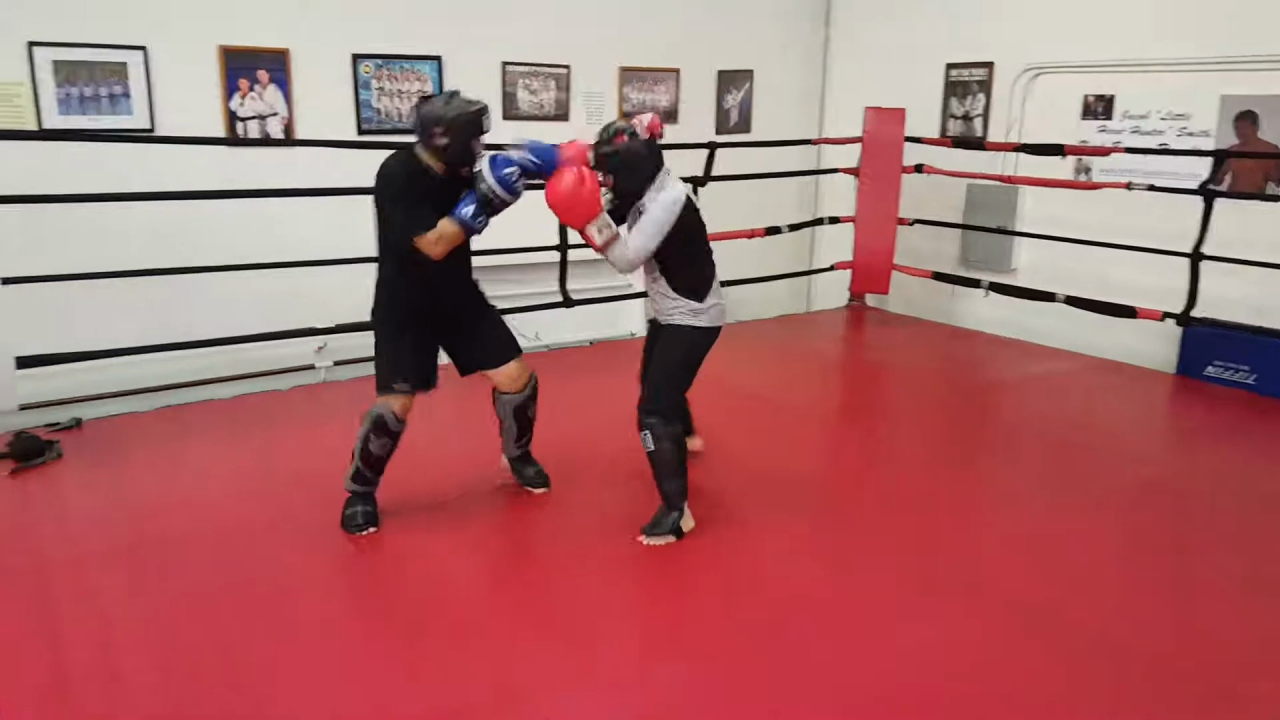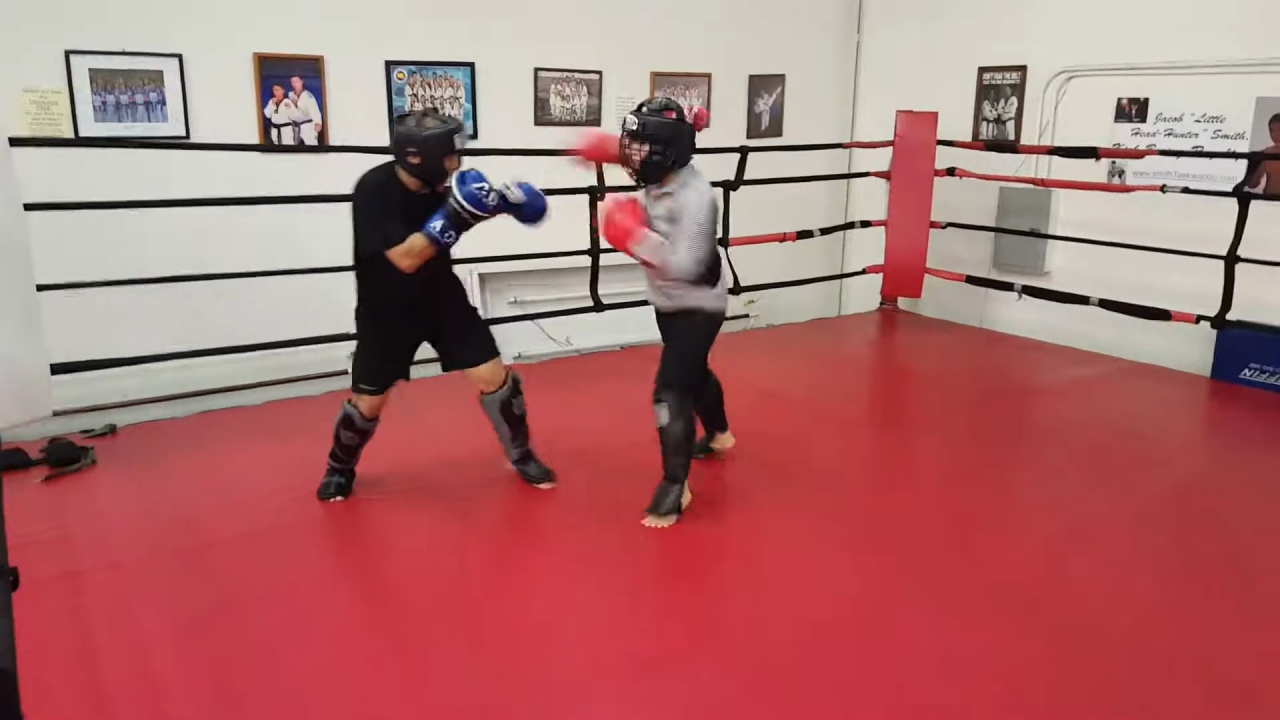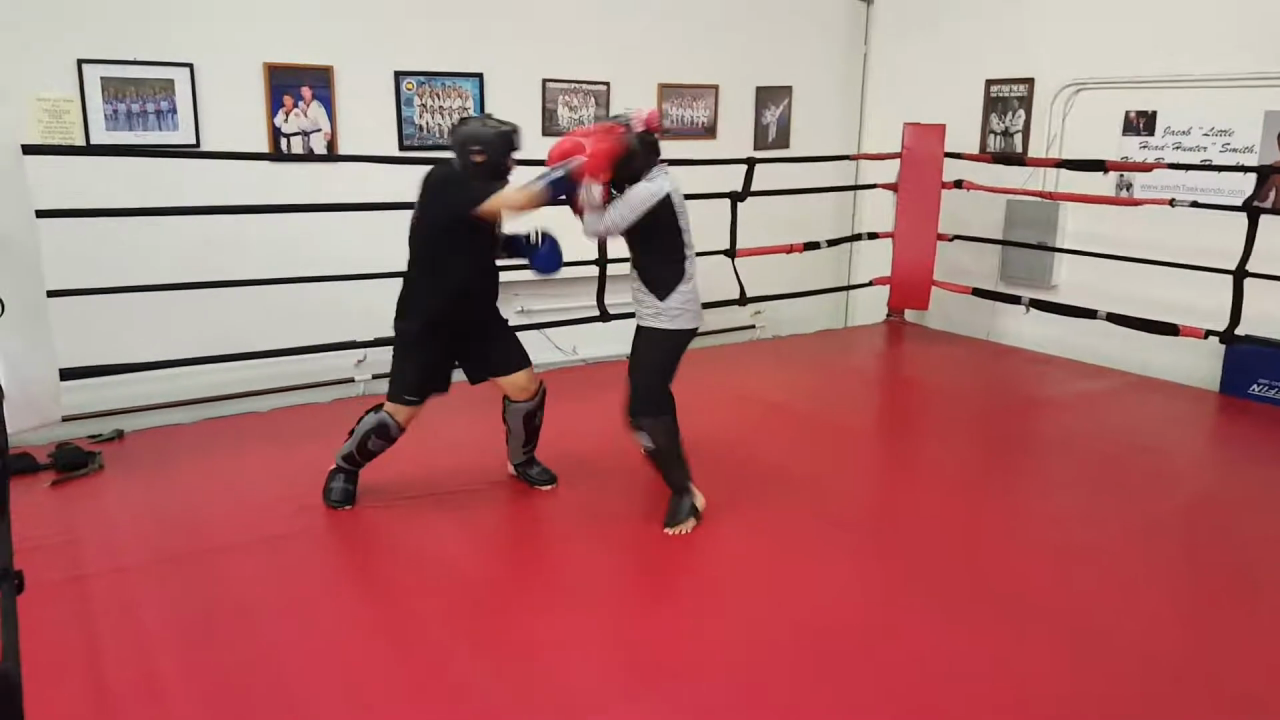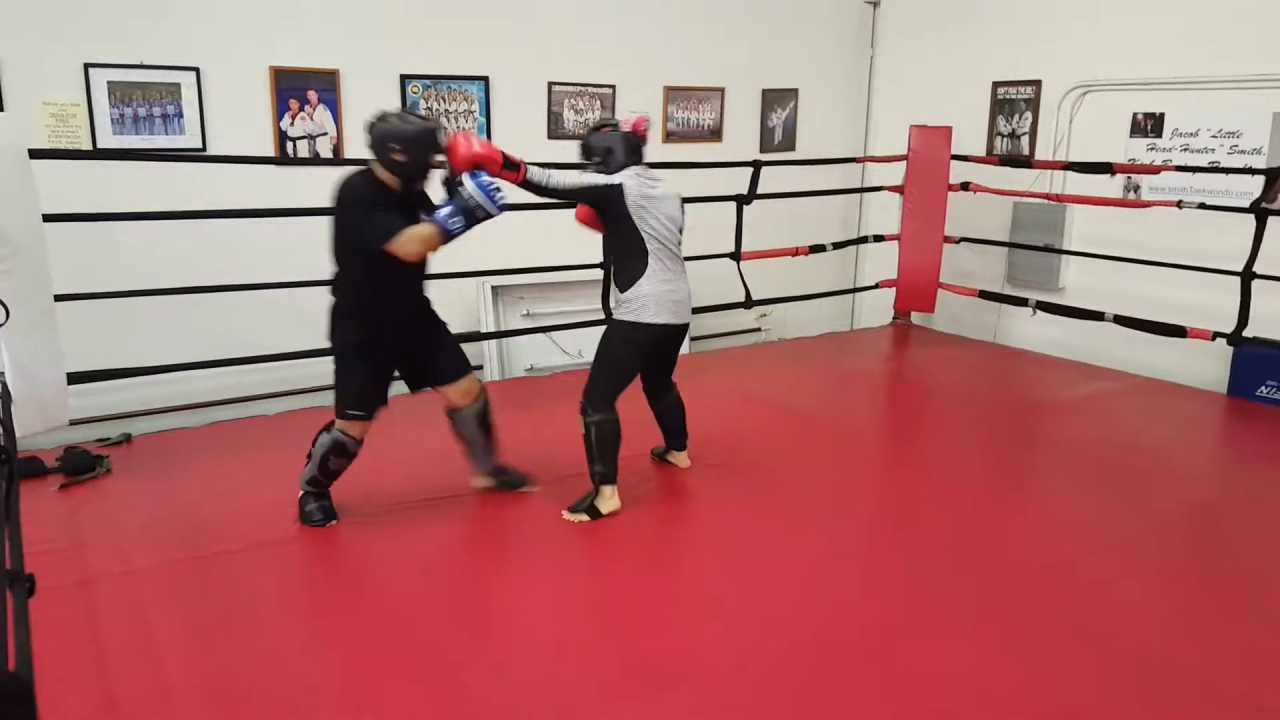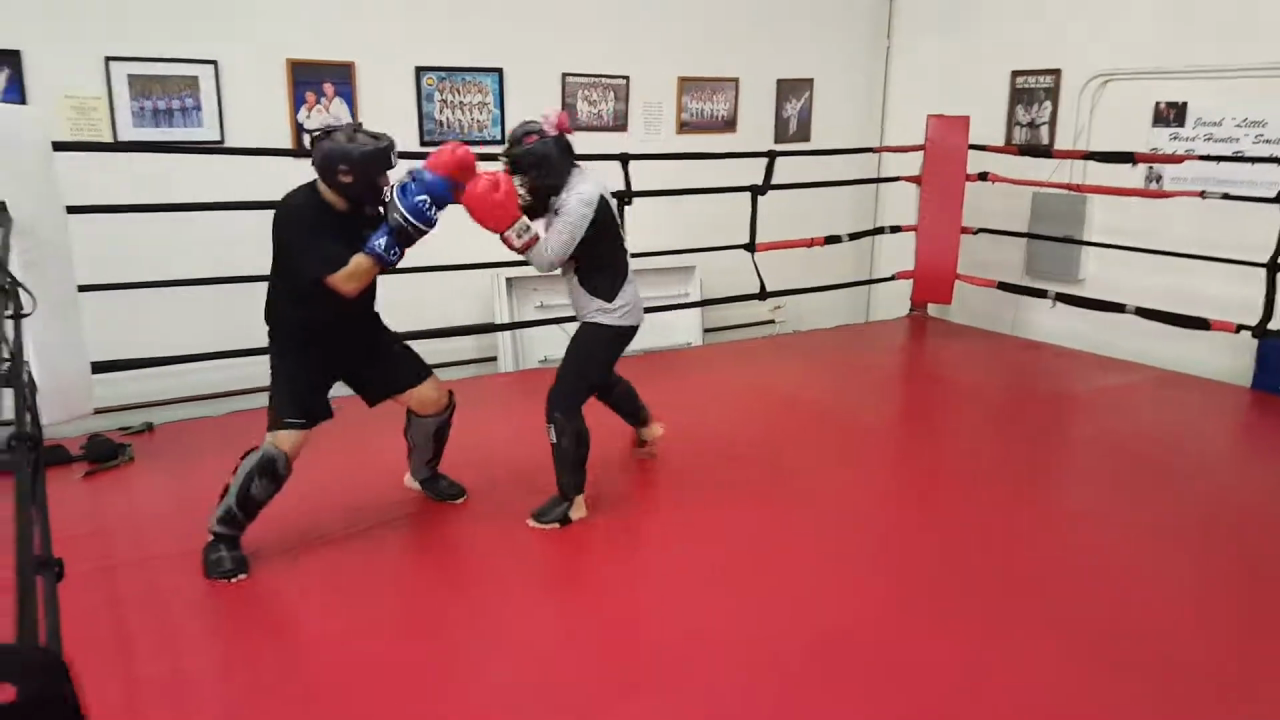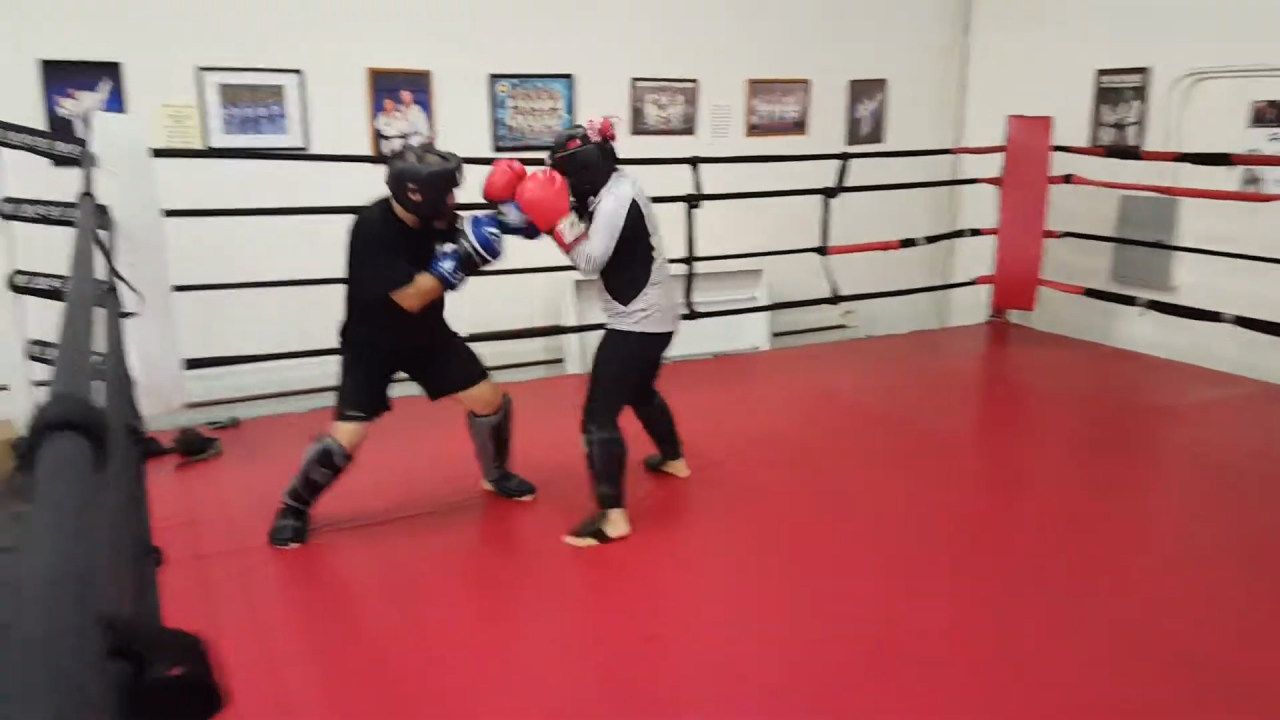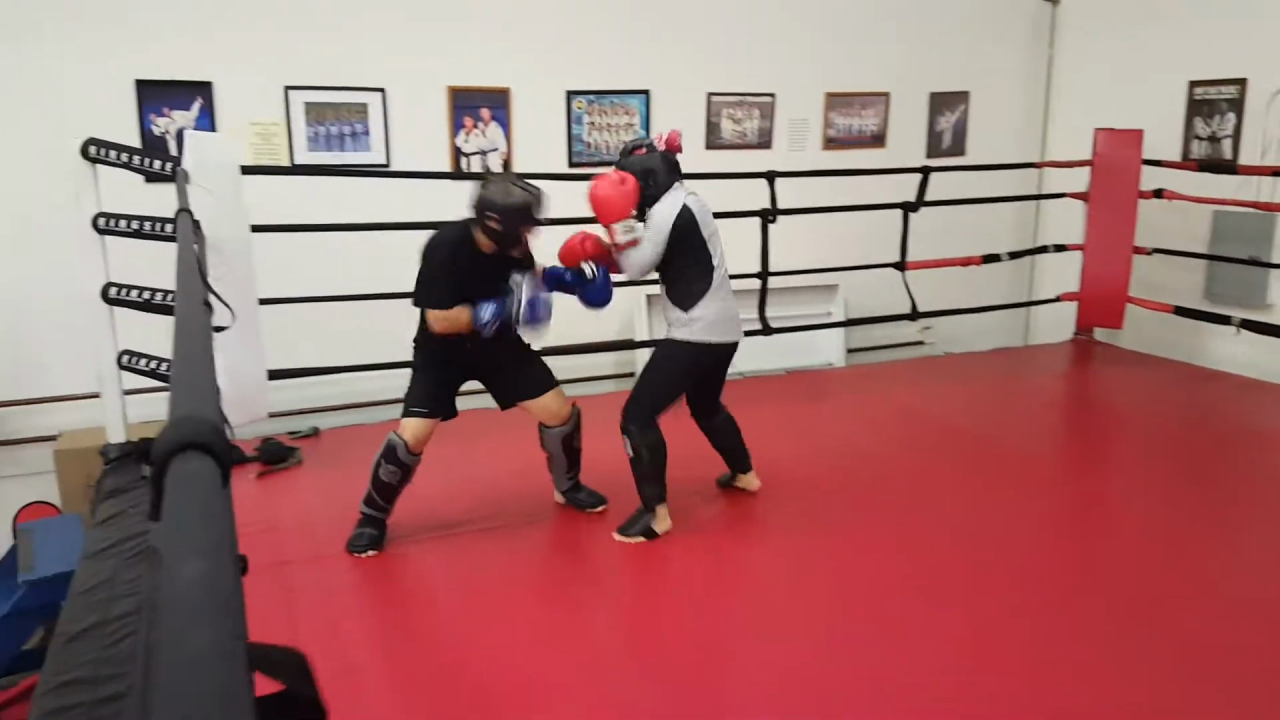
dt=0.5s
person 1, frame 1
left shoulder: (669, 198)
right shoulder: (644, 190)
left elbow: (627, 258)
right elbow: (603, 218)
left wrist: (589, 216)
right wrist: (574, 183)
left hip: (693, 318)
right hip: (667, 313)
left knee: (654, 409)
right knee: (658, 387)
left ankle: (676, 510)
right ankle: (683, 438)
person 1, frame 2
left shoulder: (692, 192)
right shoulder: (662, 174)
left elbow: (681, 266)
left wrist: (635, 239)
right wrist: (608, 153)
left hip: (695, 304)
right hip: (671, 300)
left knee: (670, 389)
right knee: (692, 370)
left ankle: (675, 486)
right ankle: (718, 434)
person 1, frame 3
left shoulder: (651, 192)
right shoulder: (647, 186)
left elbow: (597, 227)
right elbow: (608, 215)
left wrist: (591, 175)
right wrist: (581, 173)
left hip: (669, 317)
right hip: (659, 312)
left knee: (643, 408)
right knee: (646, 382)
left ankle: (685, 493)
right ankle: (665, 444)
person 1, frame 4
left shoulder: (615, 186)
right shoulder: (670, 195)
left elbow: (554, 182)
left wrist: (495, 161)
left hip: (639, 315)
right hip: (676, 312)
left knee: (598, 399)
right knee: (659, 381)
left ankle: (606, 492)
right ankle: (677, 449)
person 1, frame 5
left shoulder: (582, 197)
right shoulder: (567, 190)
left elbow: (546, 258)
right elbow: (540, 226)
left wrist: (505, 219)
right wrist: (474, 185)
left hip: (610, 316)
right hip: (610, 311)
left knee: (563, 403)
right knee: (599, 377)
left ankle: (572, 500)
right ankle: (647, 426)
person 1, frame 6
left shoulder: (616, 196)
right shoulder: (619, 191)
left elbow: (591, 259)
right elbow: (586, 230)
left wrist: (559, 219)
left hip: (637, 323)
right hip: (659, 317)
left knee: (600, 415)
right knee: (641, 392)
left ankle: (613, 515)
right ankle: (673, 457)
person 1, frame 7
left shoulder: (667, 207)
right shoulder: (687, 203)
left elbow: (637, 266)
right elbow: (654, 258)
left wrist: (618, 219)
right wrist: (605, 251)
left hip: (695, 334)
right hip: (724, 330)
left knee: (638, 415)
right knee: (706, 405)
left ankle: (656, 512)
right ankle: (744, 473)
person 2, frame 1
left shoulder: (456, 166)
right shoulder: (398, 175)
right elbow: (434, 245)
left wrist: (520, 166)
right wrist: (482, 201)
left hip: (458, 296)
right hip: (404, 306)
left knee: (515, 376)
right knee: (395, 405)
left ankle: (518, 456)
right ankle: (360, 491)
person 2, frame 2
left shoulder: (440, 178)
right shoulder: (373, 191)
left elbow: (481, 196)
right elbow: (406, 258)
left wrist: (506, 198)
right wrist: (451, 216)
left hip: (442, 299)
right hip: (386, 310)
left knee: (494, 377)
right knee: (367, 402)
left ankle: (522, 455)
right ankle: (340, 466)
person 2, frame 3
left shoulder: (480, 187)
right shoulder: (444, 181)
right elbow: (509, 202)
left wrist: (525, 245)
right wrist: (560, 179)
left hip: (477, 314)
right hip: (426, 319)
left knee: (525, 386)
right knee: (399, 412)
left ankle: (522, 460)
right ankle: (346, 468)
person 2, frame 4
left shoulder: (408, 187)
right shoulder: (357, 193)
left elbow: (432, 231)
right elbow: (408, 247)
left wrist: (462, 192)
right wrist: (464, 209)
left hip: (412, 316)
right hip: (361, 326)
left knee: (467, 392)
right knee: (353, 425)
left ankle: (489, 467)
right ankle: (313, 490)
person 2, frame 5
left shoulder: (359, 202)
right shoulder: (299, 213)
left elbow: (392, 245)
right elbow: (348, 281)
left wrist: (428, 197)
right wrist: (396, 230)
left hip: (360, 331)
right hip: (301, 343)
left knee: (435, 399)
right knee: (284, 444)
left ankle: (423, 473)
right ankle: (223, 534)
person 2, frame 6
left shoulder: (429, 214)
right shoulder: (373, 229)
left elbow: (467, 229)
right elbow: (411, 298)
left wrist: (502, 221)
right wrist: (460, 260)
left hip: (425, 334)
right hip: (371, 344)
left knee: (491, 400)
right knee: (345, 439)
left ankle: (496, 475)
right ankle: (295, 506)
person 2, frame 7
left shoulder: (513, 243)
right shoulder: (446, 248)
left elbow: (531, 274)
right elbow: (439, 321)
left wrist: (571, 278)
right wrist: (505, 309)
left hip: (499, 344)
right hip: (442, 352)
left knee: (560, 411)
right knee: (411, 436)
left ankle: (568, 486)
right ankle: (373, 516)
